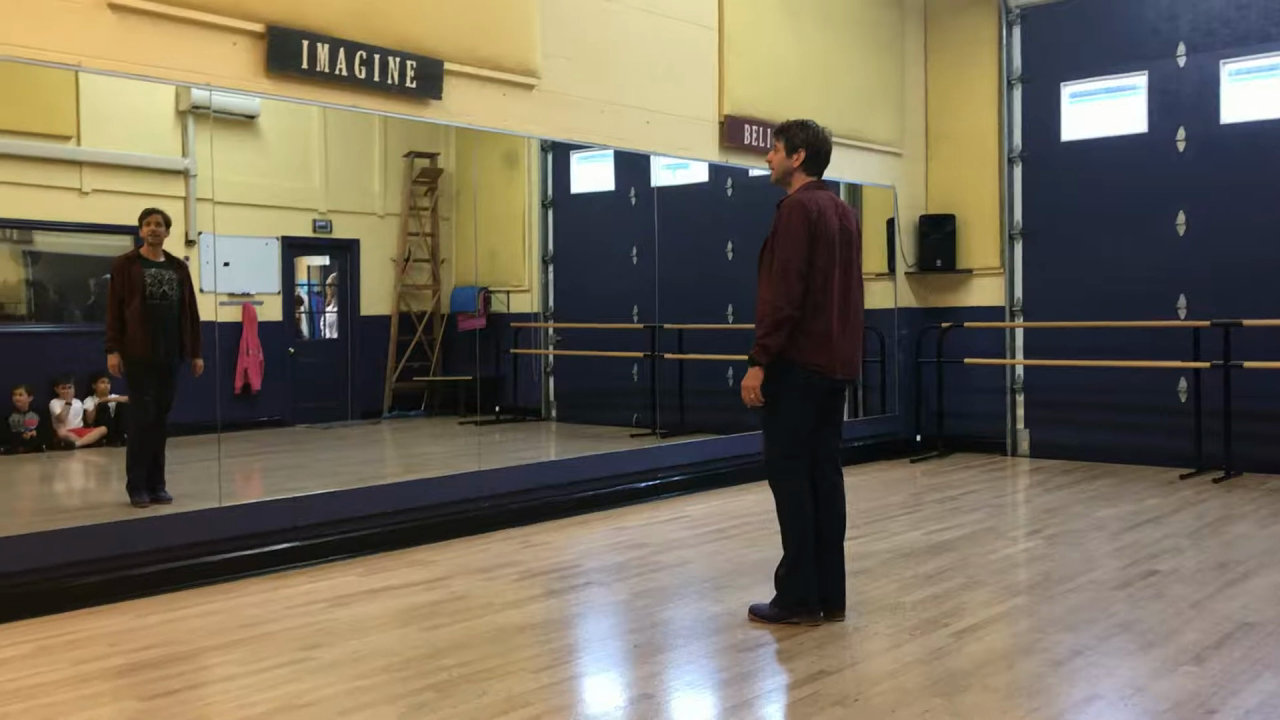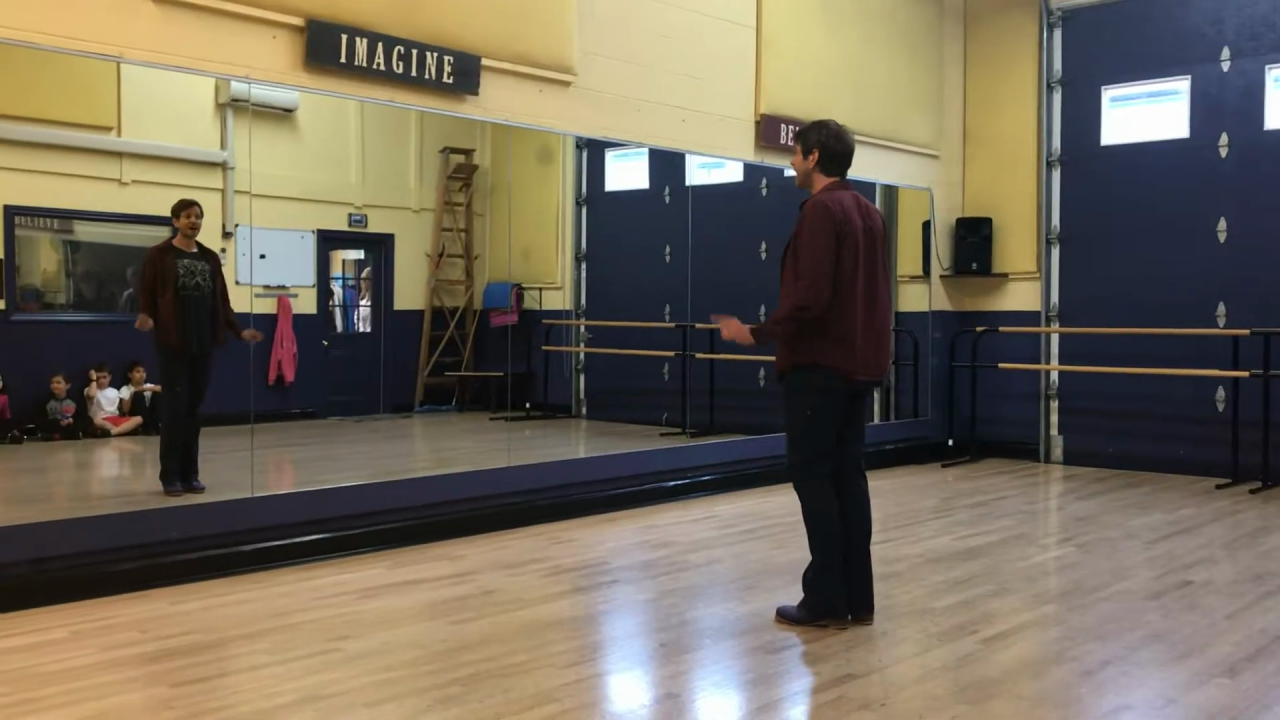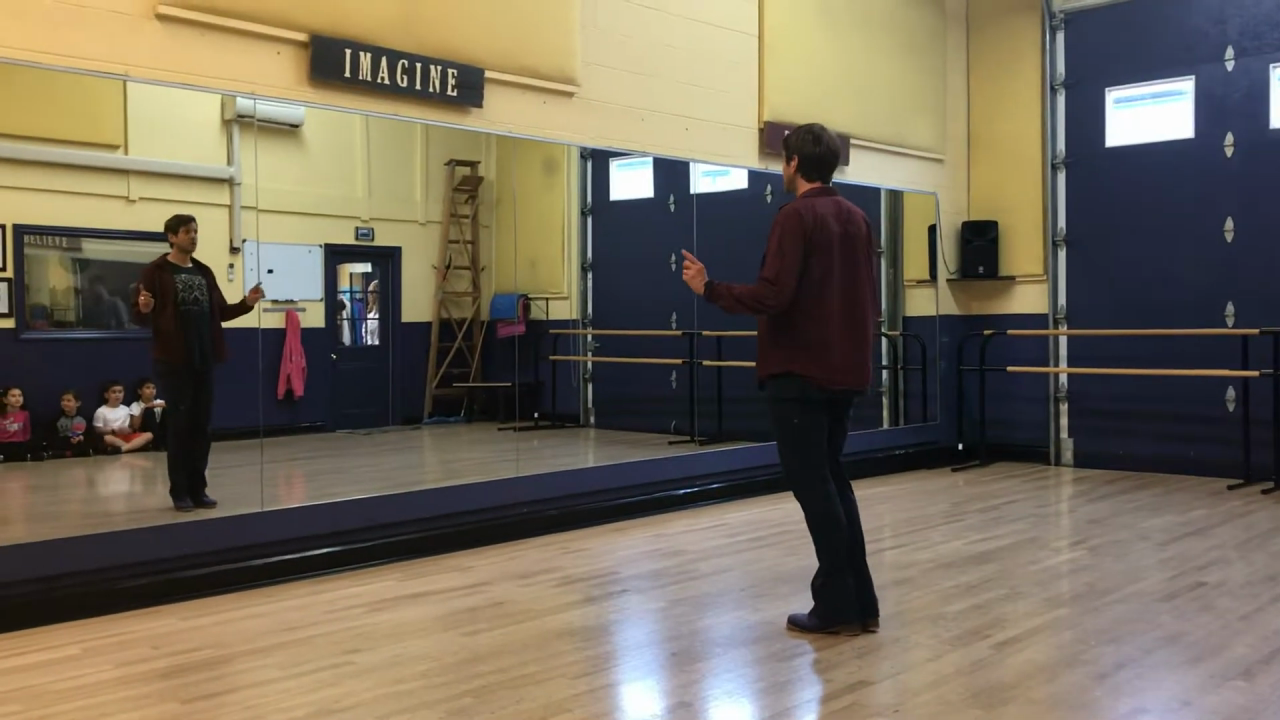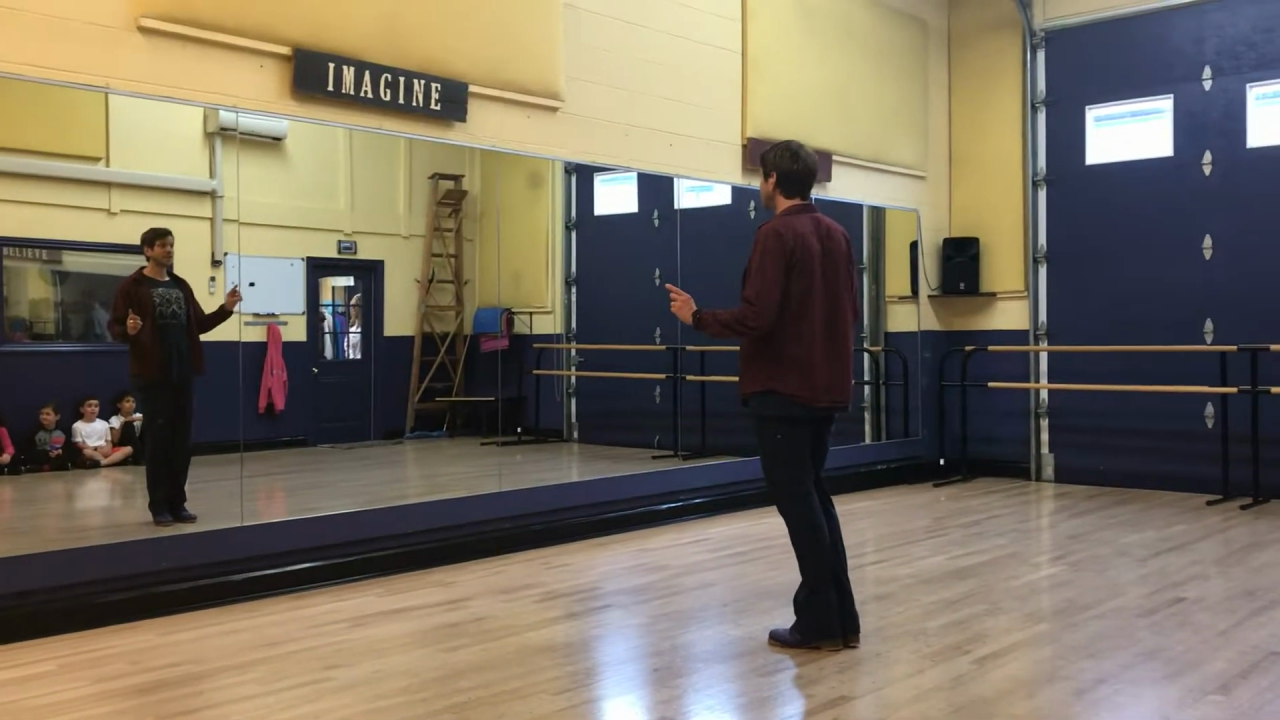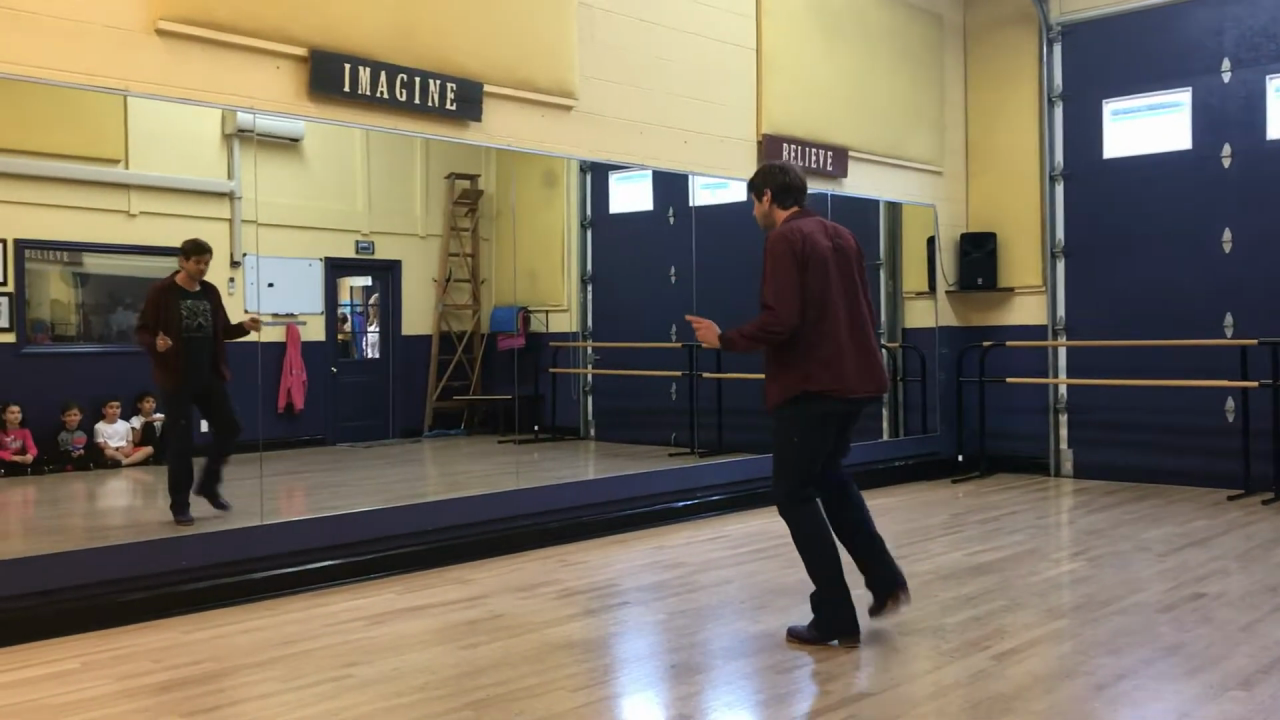
dt=1s
person 1, frame 1
left shoulder: (797, 208)
right shoulder: (843, 212)
left elbow: (784, 295)
left wrist: (759, 362)
left hip: (798, 364)
right hip: (836, 362)
left knee: (789, 473)
right knee: (824, 472)
left ankle: (798, 598)
right ankle: (830, 595)
person 1, frame 2
left shoulder: (821, 209)
right shoulder: (868, 212)
left elbow: (809, 296)
left wrist: (757, 332)
left hip: (819, 365)
right hip: (861, 364)
left knee: (812, 476)
right knee: (848, 475)
left ankle: (825, 600)
right ankle: (857, 597)
person 1, frame 3
left shoulder: (796, 216)
right shoulder: (857, 219)
left elbow: (773, 295)
left wrist: (708, 288)
left hip: (798, 373)
right hip: (845, 372)
left knee: (812, 485)
right knee: (831, 479)
left ankle: (836, 606)
right ankle: (860, 602)
person 1, frame 4
left shoulder: (776, 234)
right shoulder: (837, 235)
left elbow: (757, 316)
right elbow: (849, 312)
left wrist: (697, 317)
left hip: (782, 390)
right hip: (826, 388)
left knee: (796, 501)
right knee: (814, 496)
left ankle: (819, 622)
right ankle: (841, 618)
person 1, frame 5
left shoulder: (784, 240)
right shoulder: (842, 236)
left elbow: (779, 321)
left wrist: (723, 339)
left hip: (810, 385)
right hip: (859, 379)
left knee: (795, 496)
right knee: (829, 477)
left ankle: (835, 618)
right ankle: (884, 580)
person 2, frame 1
left shoulder: (178, 268)
right shoulder: (125, 265)
left elbow: (190, 312)
right elbow: (114, 310)
left wrist: (196, 352)
right wrist: (113, 349)
left hip: (170, 354)
right hip: (138, 355)
left knee: (160, 419)
right knee: (141, 418)
left ankle: (156, 484)
right ankle: (137, 486)
person 2, frame 2
left shoulder: (210, 258)
right shoulder: (159, 255)
left elbow: (221, 301)
right elbow: (146, 296)
left wrist: (239, 330)
right wrist: (146, 318)
left hip: (204, 344)
right hip: (173, 344)
left knee: (194, 409)
right knee: (175, 408)
left ankle: (189, 474)
right ankle: (170, 475)
person 2, frame 3
left shoulder: (203, 272)
right shoulder: (156, 272)
left elbow: (220, 312)
right elbow: (138, 314)
left wrist: (247, 303)
right wrist: (144, 309)
left hip: (204, 359)
right hip: (173, 361)
left knee: (201, 425)
right knee: (179, 424)
left ankle: (197, 488)
right ankle: (180, 492)
person 2, frame 4
left shoulder: (181, 285)
right shoulder: (133, 286)
left elbow: (199, 324)
right elbow: (115, 327)
left wrist: (226, 309)
right wrist: (129, 330)
left hip: (183, 373)
right hip: (152, 375)
left knee: (181, 439)
right knee: (159, 439)
left ankle: (177, 503)
right ankle: (159, 506)
person 2, frame 5
left shoulder: (211, 293)
right shoulder: (161, 293)
left elbow: (222, 331)
right elbow: (142, 331)
left wrist: (243, 327)
right wrist: (156, 345)
left hip: (210, 375)
right hip: (176, 378)
left knee: (230, 427)
right knee: (181, 441)
left ankle: (208, 484)
right ankle: (180, 506)
